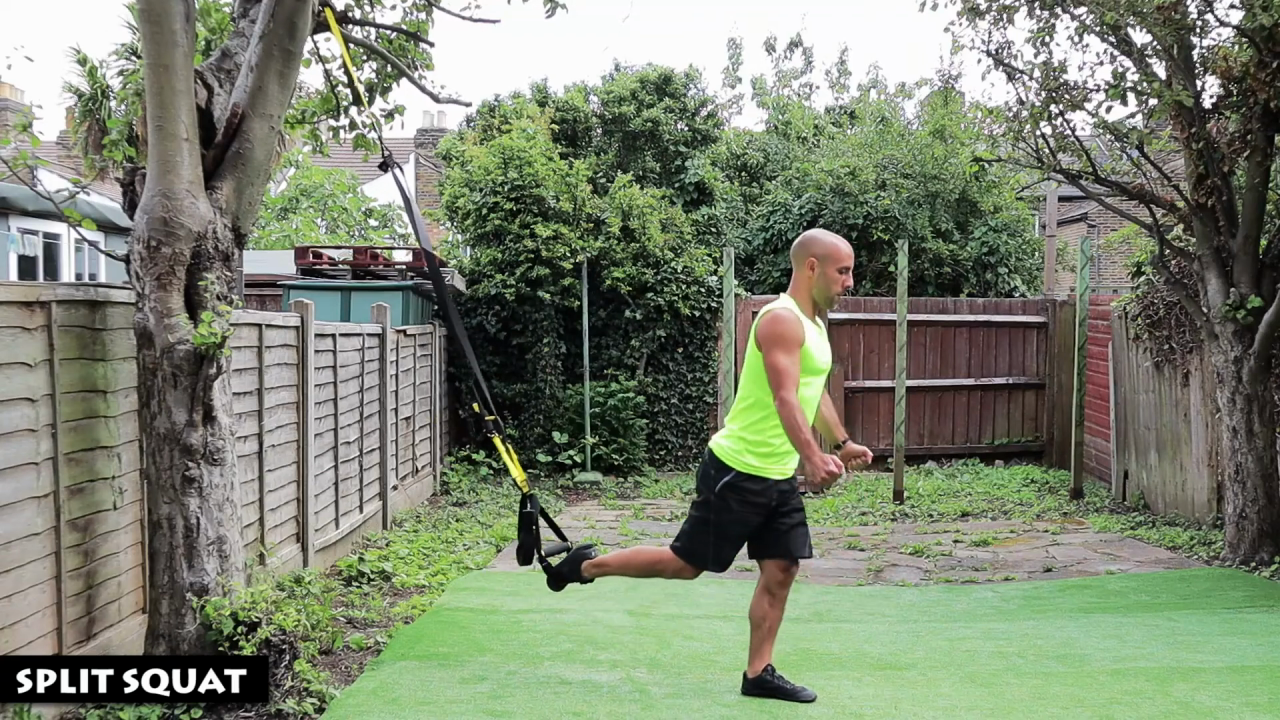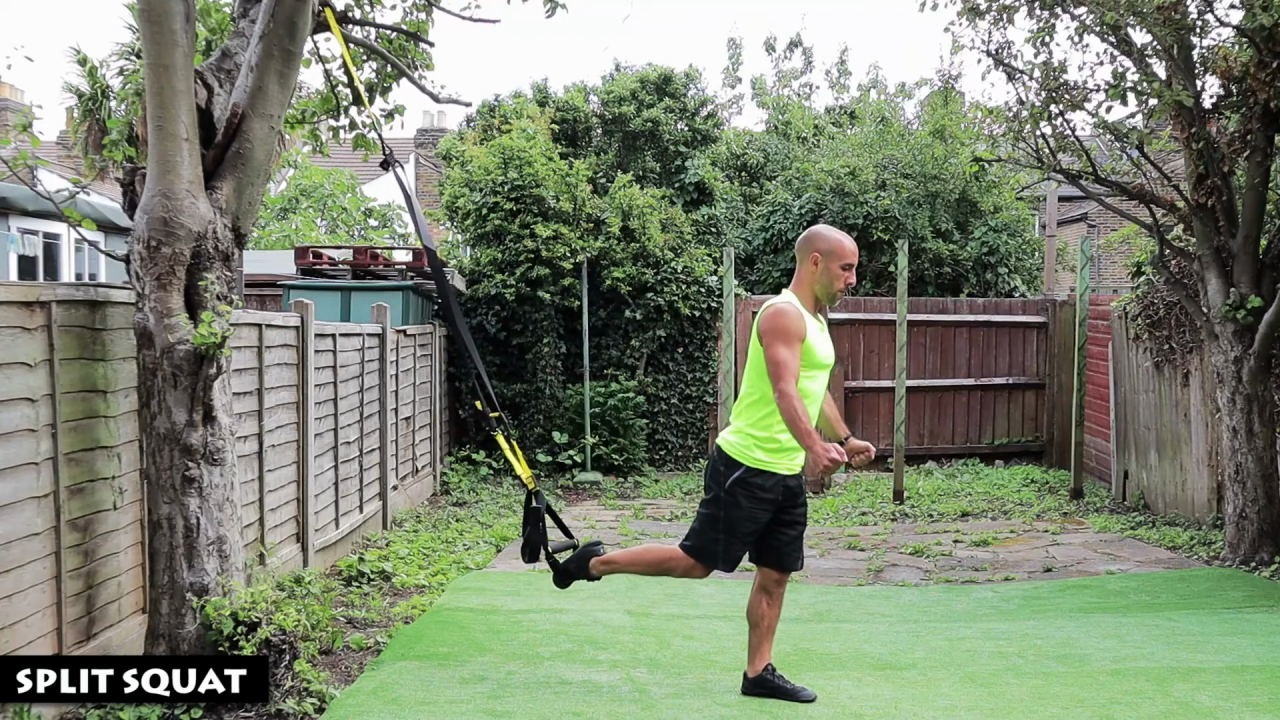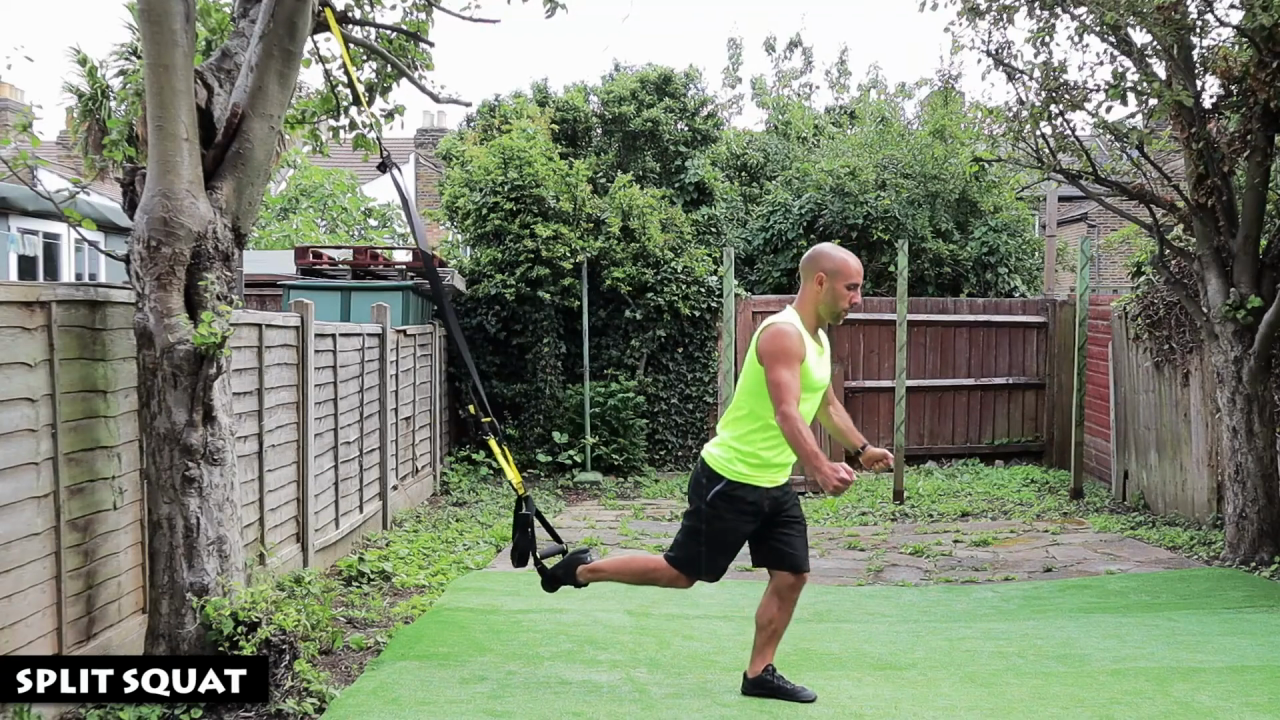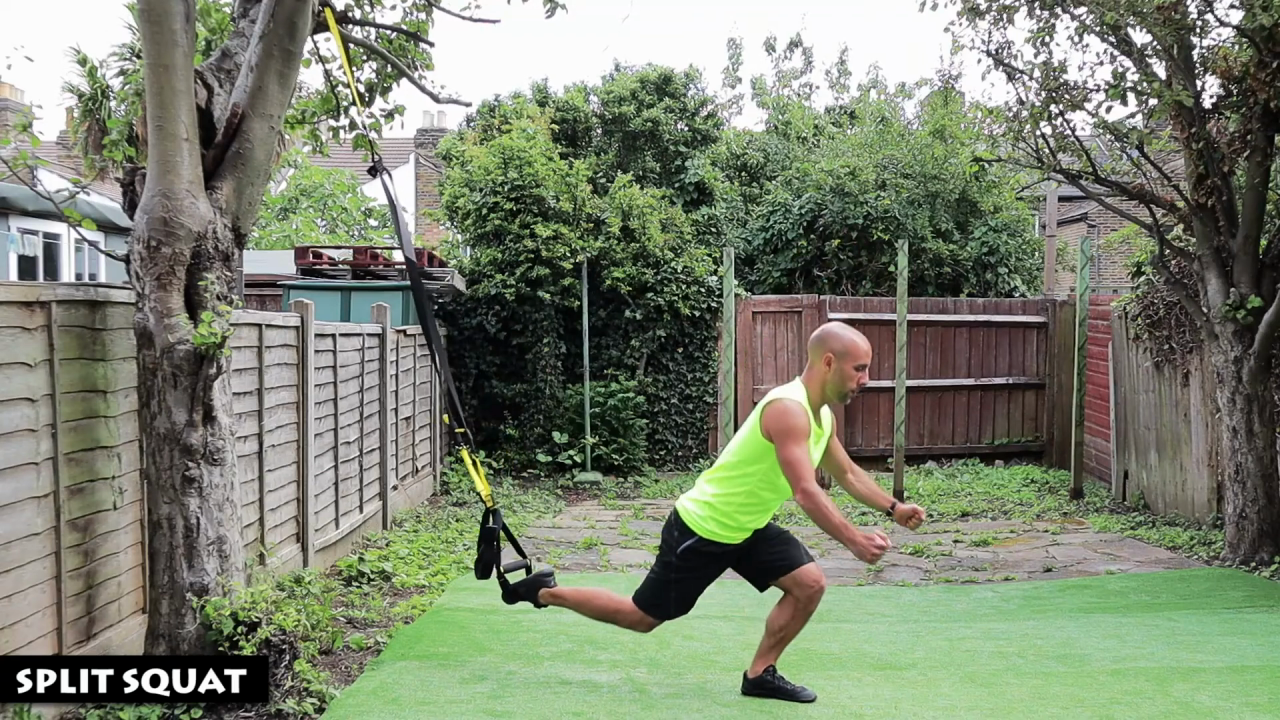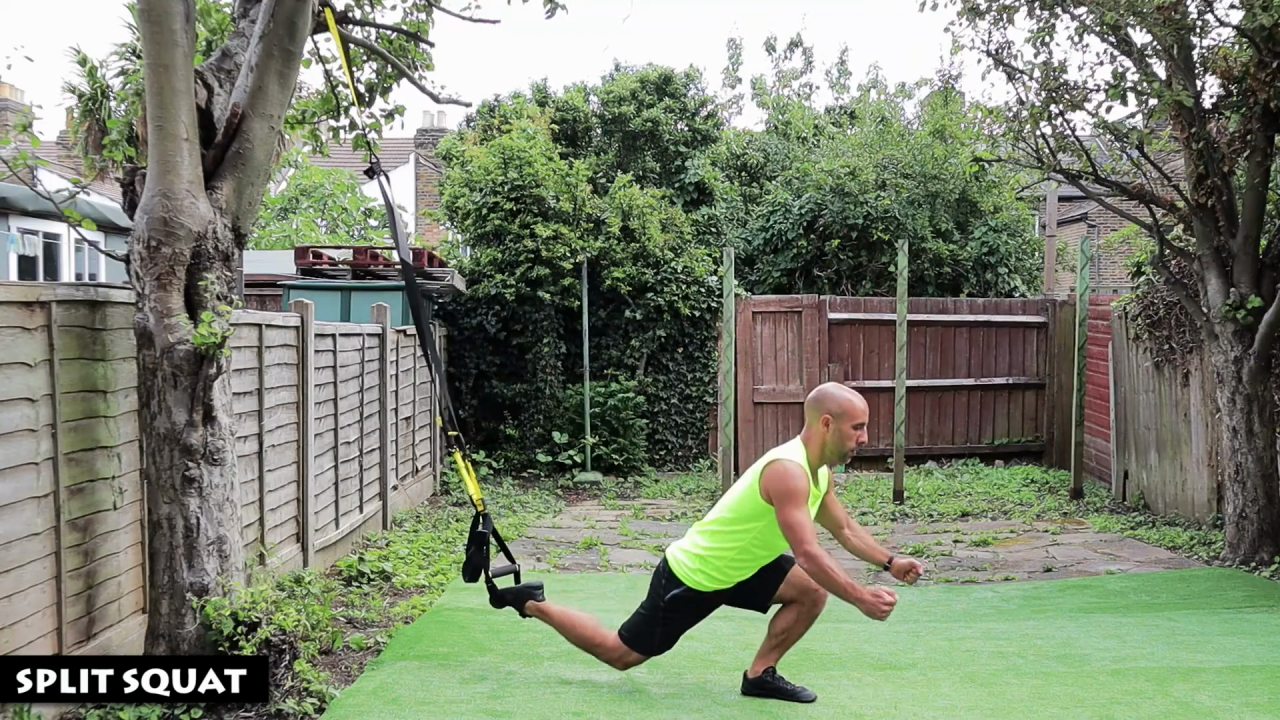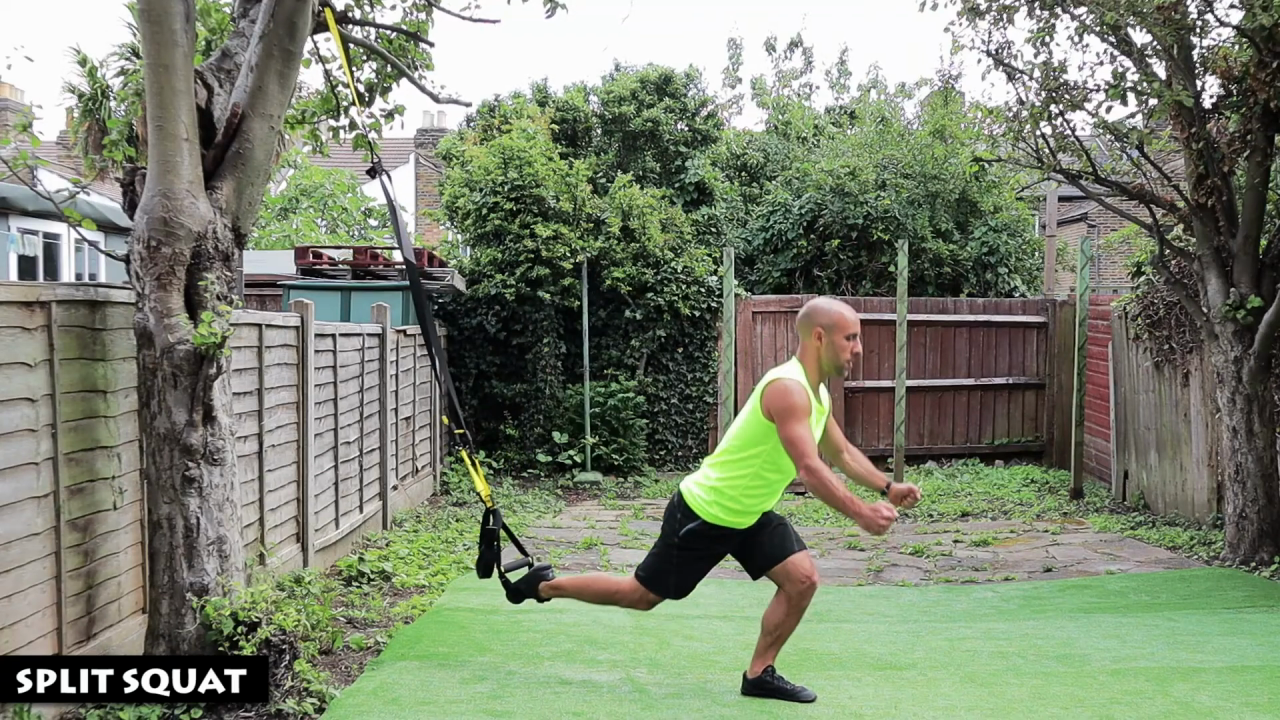
dt=0.5s
person 1, frame 1
left shoulder: (813, 325)
right shoulder: (782, 319)
left elbow: (814, 394)
right elbow: (785, 399)
left wrist: (844, 444)
right wrist: (813, 458)
left hip: (778, 476)
right hip: (736, 471)
left knee: (781, 571)
right knee: (682, 564)
left ankle: (758, 673)
right ankle: (585, 566)
person 1, frame 2
left shoulder: (814, 320)
right shoulder: (783, 314)
right elbow: (785, 392)
left wrist: (846, 439)
right wrist: (816, 447)
left hip: (786, 473)
right hip: (746, 468)
left knee: (775, 575)
right knee: (695, 562)
left ankle: (759, 674)
right ankle: (594, 562)
person 1, frame 3
left shoulder: (818, 339)
right shoulder: (783, 333)
left elbow: (829, 405)
right elbow: (786, 414)
left wrist: (862, 449)
right wrist: (820, 468)
left hip: (773, 483)
right hip: (730, 480)
left knee: (791, 577)
right knee: (679, 572)
left ankle: (759, 674)
right ankle: (582, 569)
person 1, frame 4
left shoulder: (822, 415)
right shoulder: (789, 410)
left elbow: (848, 474)
right elbow: (806, 492)
left wrist: (894, 508)
right wrist: (856, 541)
left hip: (745, 527)
right hip: (702, 529)
left knee: (810, 584)
right knee: (641, 617)
left ankle: (759, 674)
right ankle: (544, 590)
person 1, frame 5
left shoulder: (817, 472)
right shoulder: (787, 471)
left elbow: (845, 529)
right elbow: (808, 554)
left wrist: (890, 562)
right wrist: (863, 598)
left hip: (731, 570)
right hip: (692, 577)
left knee: (812, 592)
right knee: (622, 654)
left ankle: (760, 673)
right ankle: (532, 602)
person 1, frame 6
left shoulder: (815, 389)
right shoulder: (787, 387)
left elbow: (842, 453)
right elbow: (809, 468)
left wrist: (887, 487)
right wrist: (861, 514)
left hip: (748, 514)
right hip: (704, 515)
left knee: (802, 578)
right knee: (641, 595)
left ankle: (759, 675)
right ankle: (545, 585)
